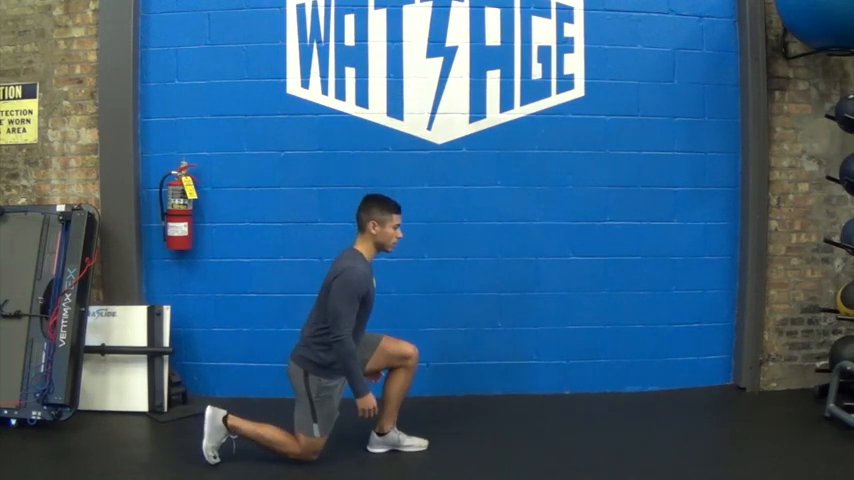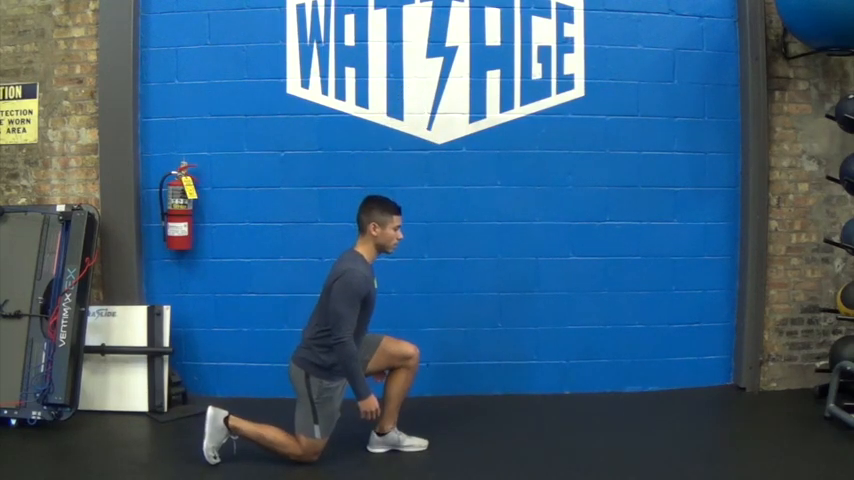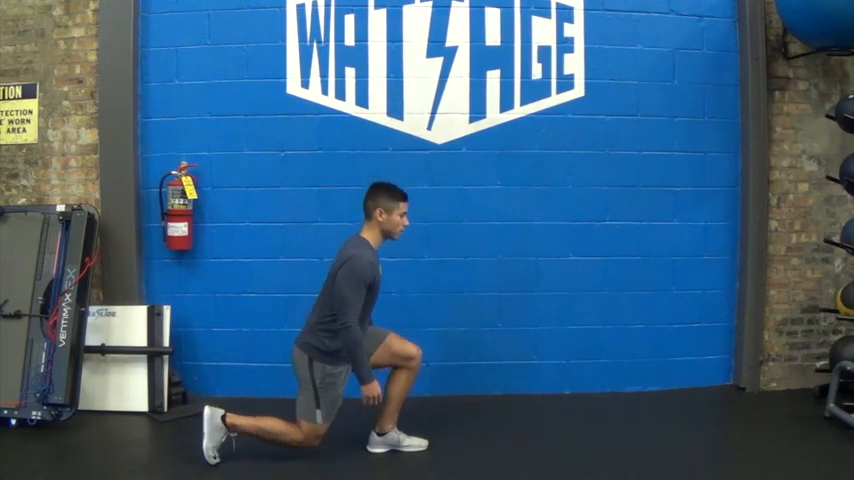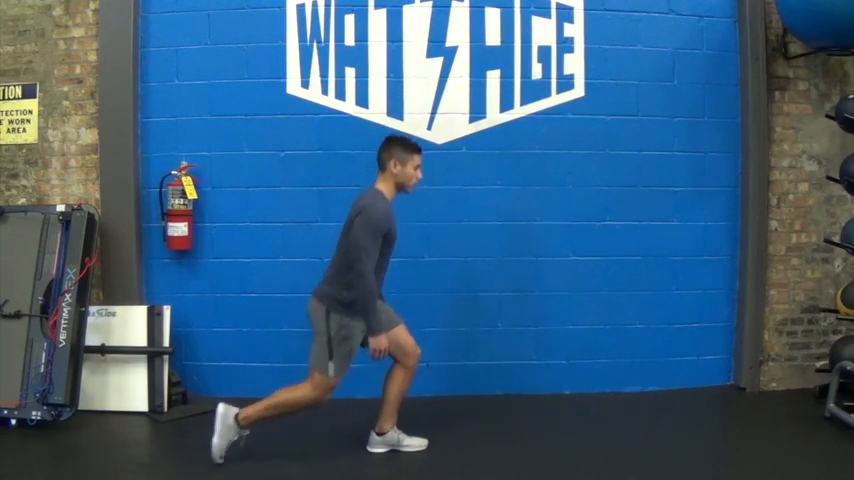
dt=0.2s
person 1, frame 1
left shoulder: (357, 262)
right shoulder: (353, 273)
right elbow: (340, 338)
left wrist: (365, 364)
right wrist: (361, 392)
left hip: (334, 353)
right hip: (320, 366)
left knee: (408, 355)
right knee: (307, 451)
left ankle: (385, 433)
right ankle: (226, 422)
person 1, frame 2
left shoulder: (358, 264)
right shoulder: (354, 275)
right elbow: (341, 340)
left wrist: (369, 364)
right wrist: (363, 394)
left hip: (335, 355)
right hip: (321, 367)
left knee: (409, 355)
right knee: (307, 452)
left ankle: (385, 433)
right ankle: (227, 423)
person 1, frame 3
left shoulder: (363, 250)
right shoulder: (359, 261)
right elbow: (347, 325)
left wrist: (370, 352)
right wrist: (366, 379)
left hip: (340, 339)
right hip: (324, 352)
left knee: (411, 356)
right knee: (308, 436)
left ankle: (384, 433)
right ankle: (225, 421)
person 1, frame 4
left shoulder: (378, 204)
right shoulder: (375, 210)
right elbow: (362, 272)
left wrist: (377, 312)
right wrist: (376, 331)
left hip: (359, 301)
right hip: (339, 308)
left knee: (410, 354)
right knee: (318, 389)
left ankle: (384, 433)
right ankle: (238, 418)
